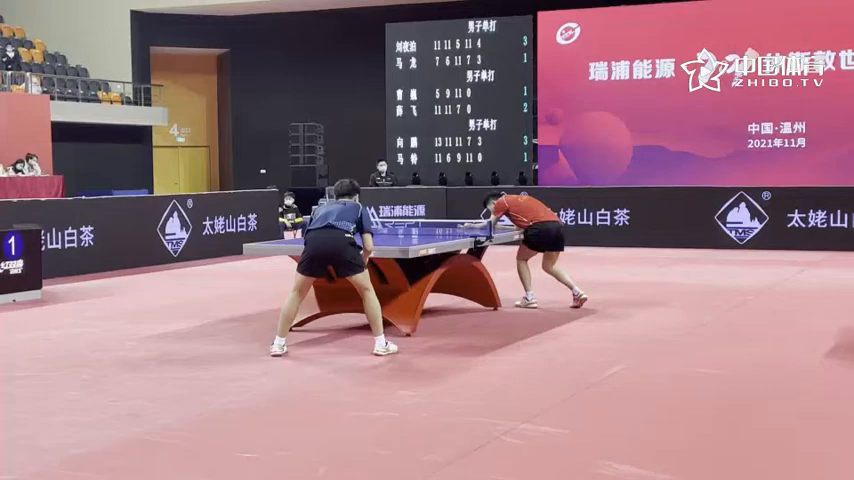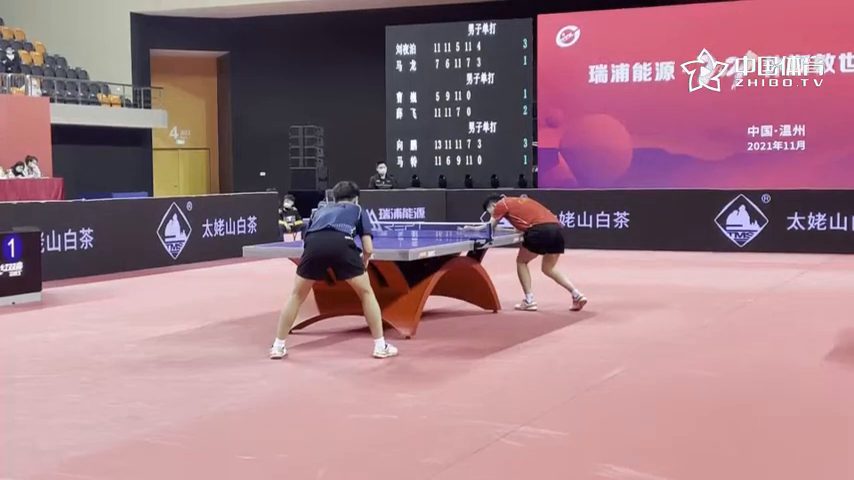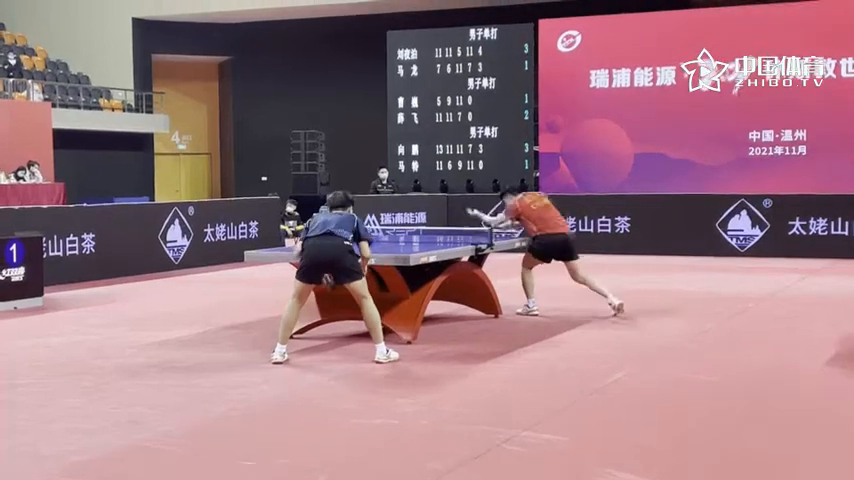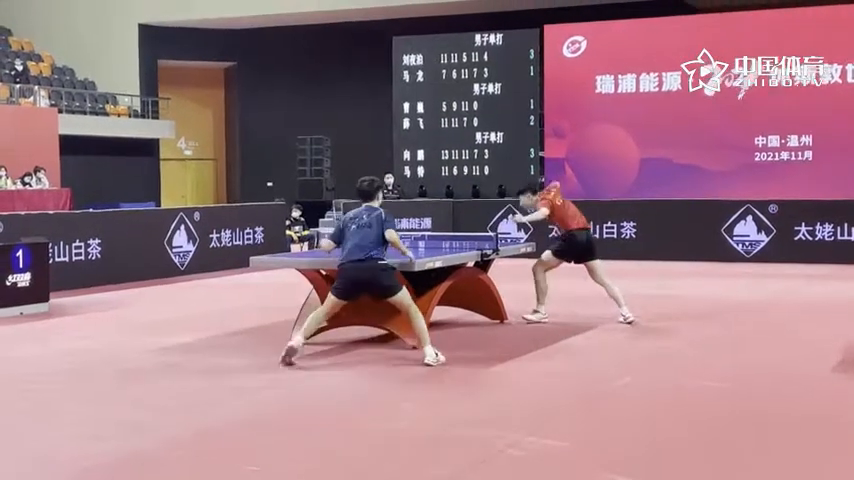
dt=0.7s
person 1, frame 1
left shoulder: (321, 208)
right shoulder: (358, 208)
left elbow: (311, 235)
right elbow: (369, 246)
left wrist: (325, 264)
right wrist: (362, 263)
left hip: (314, 241)
right hip: (342, 241)
left knee: (297, 293)
right knee: (367, 290)
left ankle: (278, 344)
right ankle: (381, 343)
person 1, frame 2
left shoulder: (320, 211)
right shoulder: (358, 210)
left elbow: (308, 238)
right elbow: (368, 249)
left wrist: (324, 266)
right wrist: (362, 265)
left hip: (314, 244)
right hip: (341, 244)
left knee: (297, 295)
right knee: (366, 293)
left ankle: (278, 346)
right ankle: (380, 346)
person 1, frame 3
left shoulder: (315, 219)
right shoulder: (353, 219)
left elbow: (299, 249)
right elbow: (366, 254)
left wrist: (318, 271)
right wrist: (361, 269)
left hip: (312, 249)
right hip: (339, 249)
left knee: (296, 300)
right knee: (364, 298)
left ankle: (279, 351)
right ankle: (382, 351)
person 1, frame 4
left shoulder: (347, 217)
right shoulder: (382, 214)
left elbow: (326, 246)
right elbow: (391, 237)
left wrist: (337, 243)
right wrist: (406, 252)
left hip: (348, 270)
right hip: (376, 269)
left knee: (325, 311)
right knee: (410, 308)
left ankle: (296, 342)
right ankle: (430, 353)
person 2, frame 1
left shoulder: (502, 202)
right shoulder: (519, 199)
left wrist: (473, 226)
left hip: (541, 228)
right hip: (556, 226)
left knee: (521, 259)
right knee: (549, 266)
left ankle: (529, 298)
right ankle: (577, 292)
person 2, frame 2
left shoulder: (501, 204)
right shoulder: (518, 202)
left elbow: (489, 228)
left wrist: (473, 228)
left hip: (540, 231)
right hip: (556, 228)
left knee: (521, 262)
right knee: (548, 268)
left ankle: (529, 301)
right ankle: (577, 294)
person 2, frame 3
left shoulder: (516, 205)
right shoulder: (539, 196)
left elbow: (495, 221)
left wrist: (478, 214)
left hip: (545, 238)
right hip: (565, 236)
left knee: (526, 267)
right knee: (579, 276)
left ankle: (531, 306)
right ankle: (612, 299)
person 2, frame 4
left shoulder: (542, 200)
right shoulder: (550, 191)
left elbow: (543, 213)
right elbow: (555, 184)
left wrist: (524, 219)
left hip: (572, 236)
right hip: (585, 236)
left knee: (538, 268)
right knee: (601, 279)
left ankle: (541, 311)
right ankle: (625, 312)
